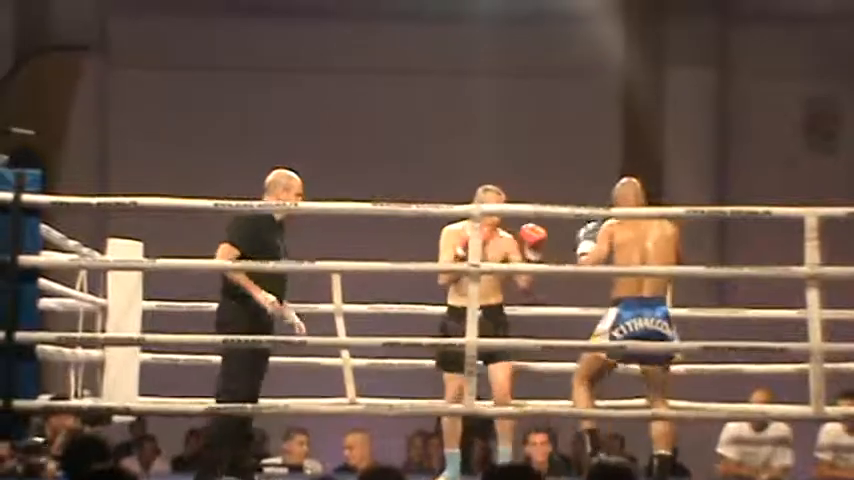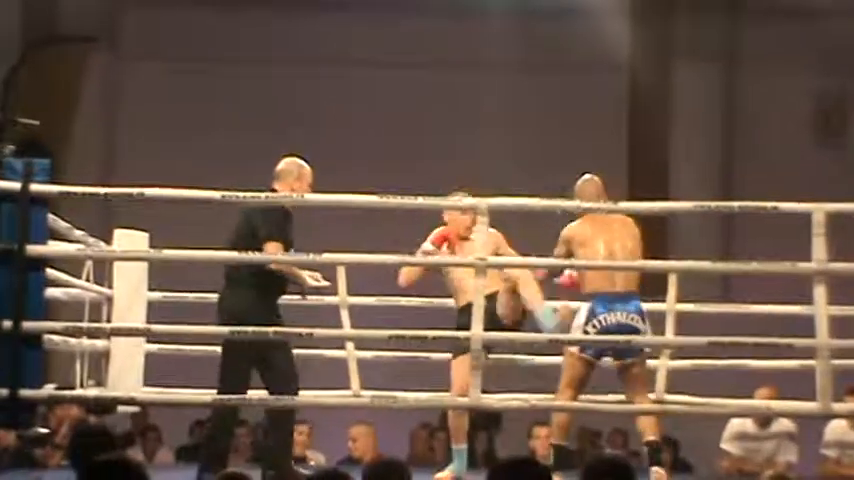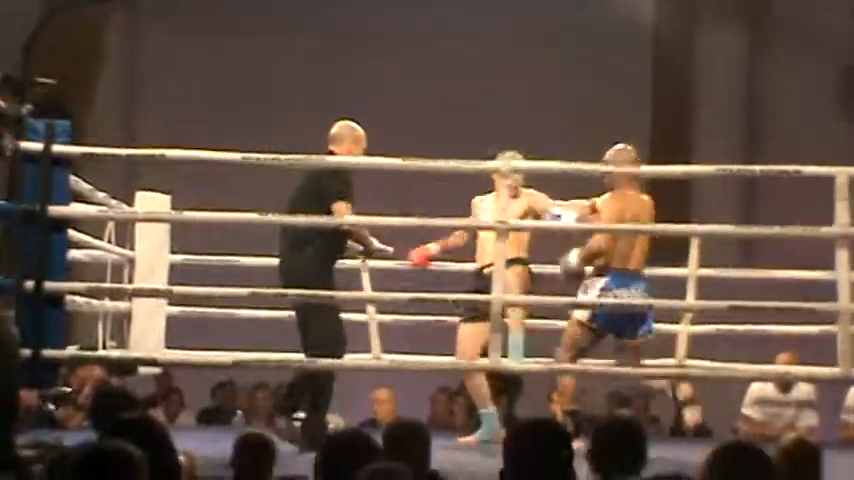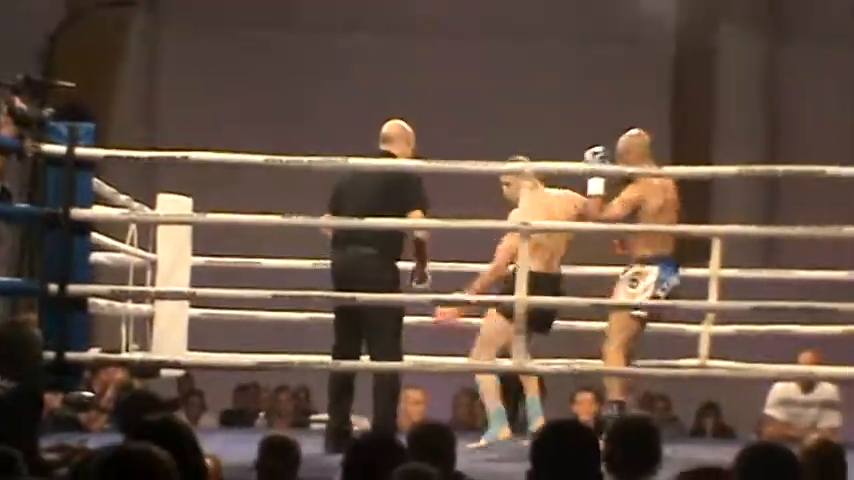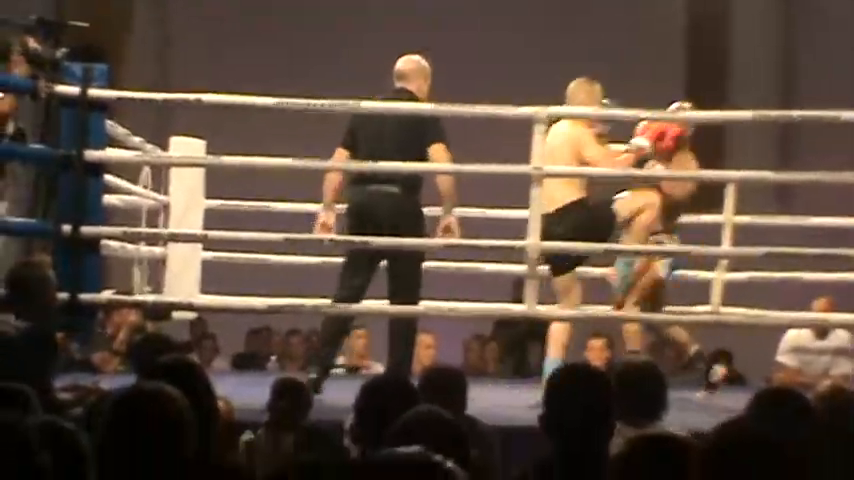
dt=0.4s
person 1, frame 1
left shoulder: (275, 228)
right shoulder: (250, 220)
right elbow: (223, 260)
left wrist: (287, 313)
right wrist: (257, 294)
left hip: (258, 319)
right hip: (239, 316)
left knee: (246, 397)
right knee: (232, 394)
person 1, frame 2
left shoulder: (280, 213)
right shoulder: (267, 209)
right elbow: (274, 260)
left wrist: (300, 276)
right wrist: (301, 277)
left hip: (264, 306)
right hip: (243, 305)
left knee: (285, 383)
right knee: (233, 388)
person 1, frame 3
left shoulder: (321, 173)
right shoulder: (333, 172)
right elbow: (344, 219)
left wrist: (363, 242)
right wrist: (370, 243)
left hip: (306, 264)
right hip: (307, 265)
left knee: (322, 348)
right knee: (328, 347)
left ankle: (313, 430)
right ankle: (297, 422)
person 1, frame 4
left shoulder: (353, 175)
right shoulder: (405, 176)
right elbow: (419, 230)
right wrist: (421, 265)
left hip: (343, 262)
right hip: (375, 266)
left knee: (345, 351)
right knee: (386, 355)
left ankle: (337, 433)
person 1, frame 5
left shoulder: (365, 112)
right shoulder: (423, 115)
left elbow: (338, 162)
right elbow: (441, 163)
left wrist: (328, 209)
right wrist: (449, 213)
left hip: (362, 203)
right hip: (399, 204)
left knee: (348, 290)
right knee: (403, 297)
left ankle: (319, 367)
person 2, frame 1
left shoulder: (507, 241)
right shoulder: (452, 233)
left elbow: (524, 284)
right elbow: (443, 279)
left wrist: (532, 253)
right wrist: (464, 251)
left hip: (493, 319)
right hip: (458, 319)
left knee: (503, 394)
right knee: (453, 396)
person 2, frame 2
left shoulder: (491, 237)
right shoulder: (437, 247)
left elbow: (524, 266)
right elbow: (404, 281)
right wrist: (428, 248)
left hip: (504, 307)
right hip: (470, 316)
left knee: (516, 274)
right knee: (459, 393)
person 2, frame 3
left shoulder: (529, 198)
right shoulder: (479, 204)
right elbow: (464, 236)
right wrist: (434, 248)
left hip: (512, 272)
right hip: (483, 282)
left knee: (514, 277)
right knee: (465, 359)
left ankle: (516, 355)
right ankle: (490, 424)
person 2, frame 4
left shoulder: (522, 214)
right shoulder: (565, 199)
left elbow: (499, 265)
left wrist: (467, 298)
left hip: (527, 285)
right hip: (550, 288)
left knee: (481, 357)
left ankle: (498, 426)
right ankle: (536, 419)
person 2, frame 5
left shoulder: (558, 132)
right shoulder: (578, 133)
left elbow: (598, 158)
right elbow: (615, 169)
left wrist: (631, 147)
right wrist: (640, 148)
left hip: (553, 226)
right hip: (577, 215)
left knee: (567, 307)
right knee: (651, 201)
left ankle: (552, 379)
person 3, frame 1
left shoulder: (612, 228)
right shoulder: (669, 229)
left elbow: (586, 268)
left wrist: (586, 241)
left hip: (624, 316)
right hip: (658, 317)
left knee: (582, 381)
right knee: (658, 401)
left ankle: (595, 451)
person 3, frame 2
left shoulder: (574, 230)
right shoulder: (631, 225)
left hip: (597, 310)
right hip: (631, 310)
left knee: (567, 391)
right knee: (639, 396)
person 3, frame 3
left shoulder: (613, 201)
right shoulder: (646, 203)
left elbow: (602, 242)
left wrist: (574, 258)
right wrist: (576, 214)
left hip: (607, 286)
right hip: (635, 289)
left knee: (566, 358)
person 3, frame 4
left shoulder: (640, 189)
right shoulder: (666, 184)
left elbow: (597, 217)
left wrist: (596, 175)
left hip: (648, 274)
right hip: (659, 269)
left knee: (613, 349)
person 3, frame 5
left shoulder: (687, 164)
right shoulder: (661, 155)
left elbow: (678, 194)
left hip: (658, 243)
left knee: (627, 307)
right knee: (652, 316)
right ankle: (700, 362)
